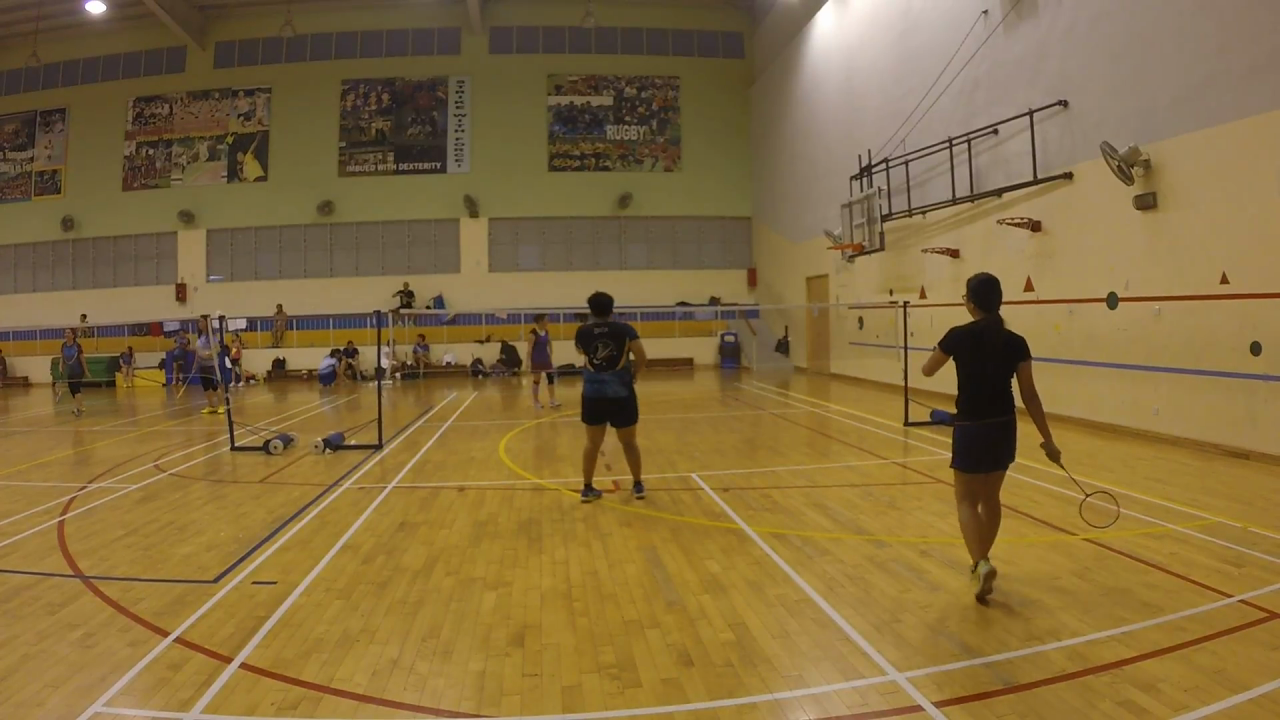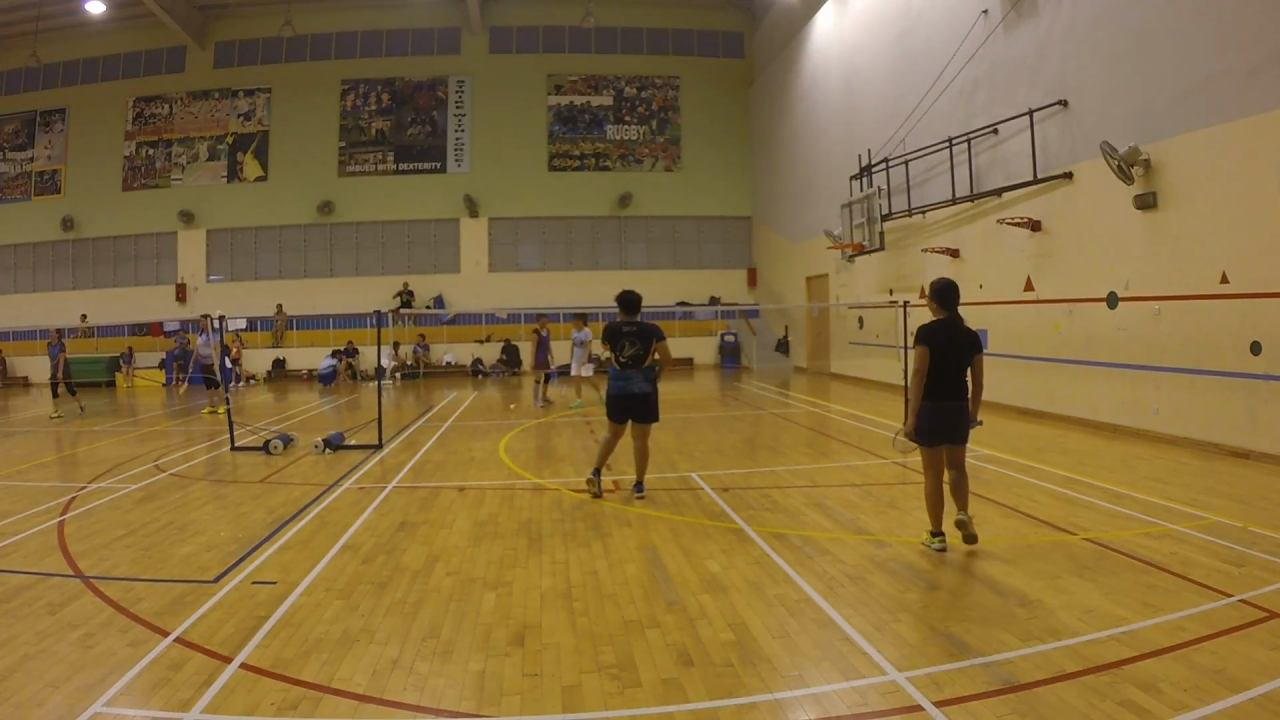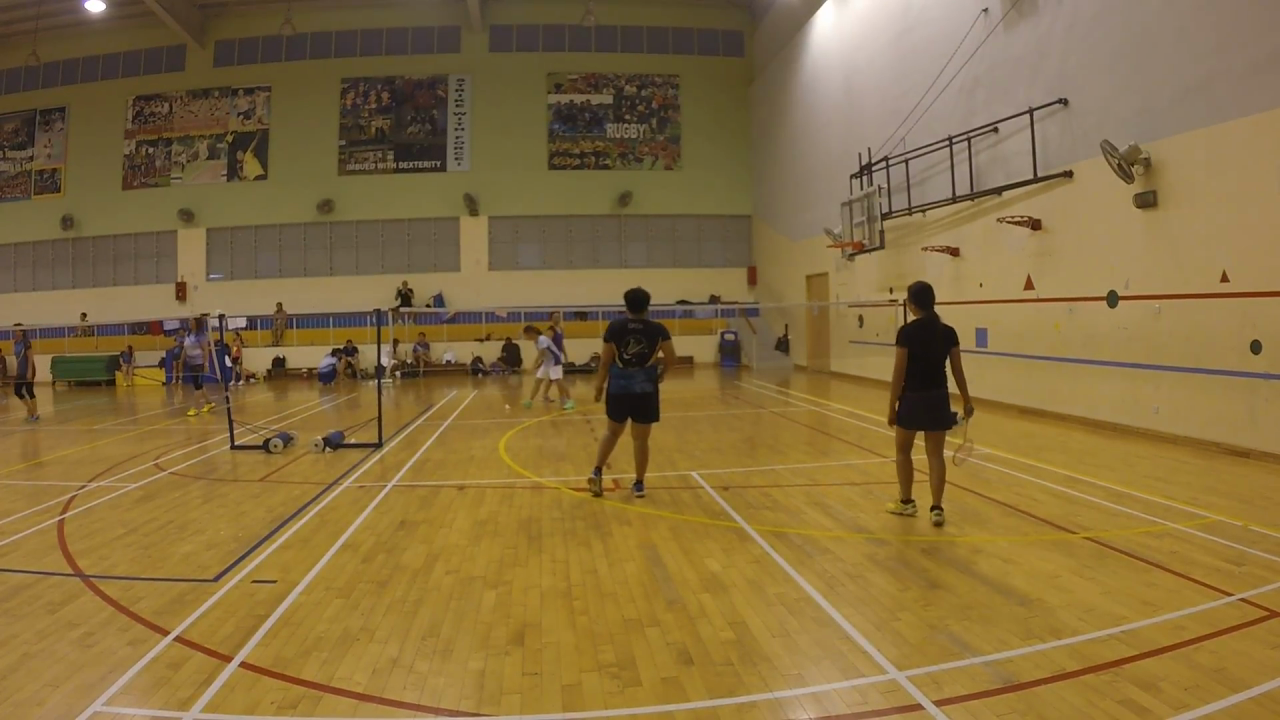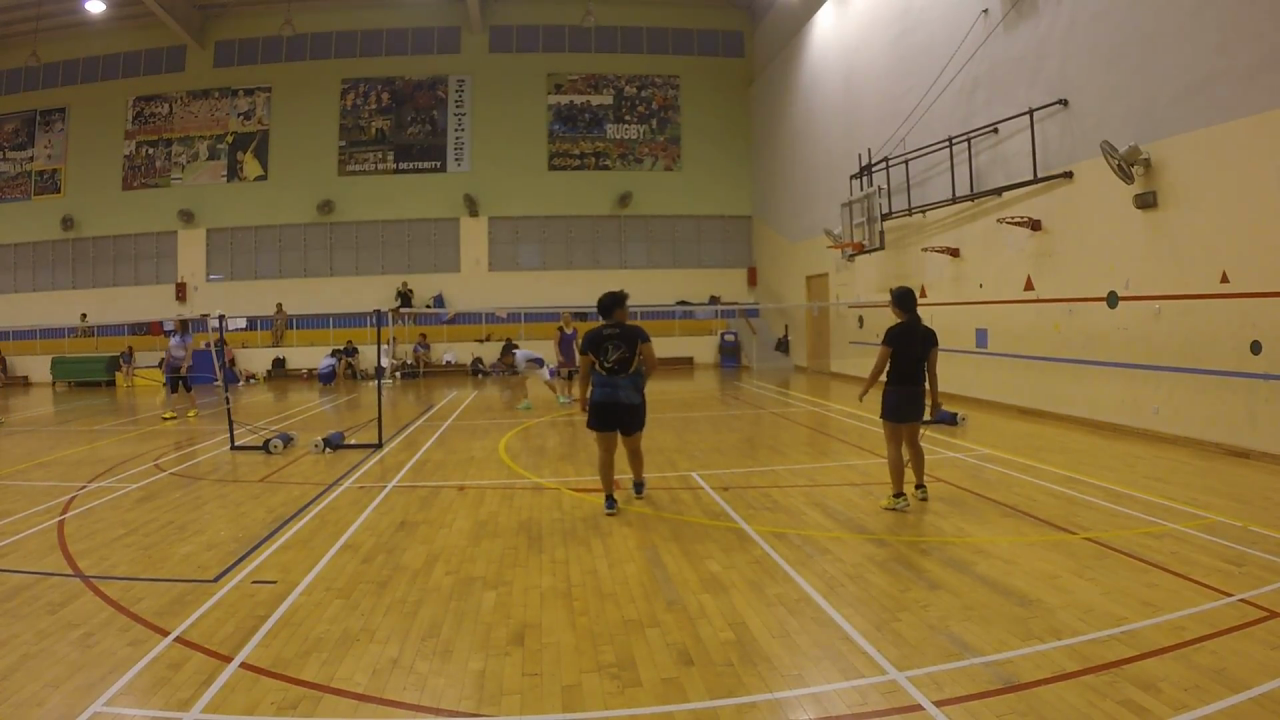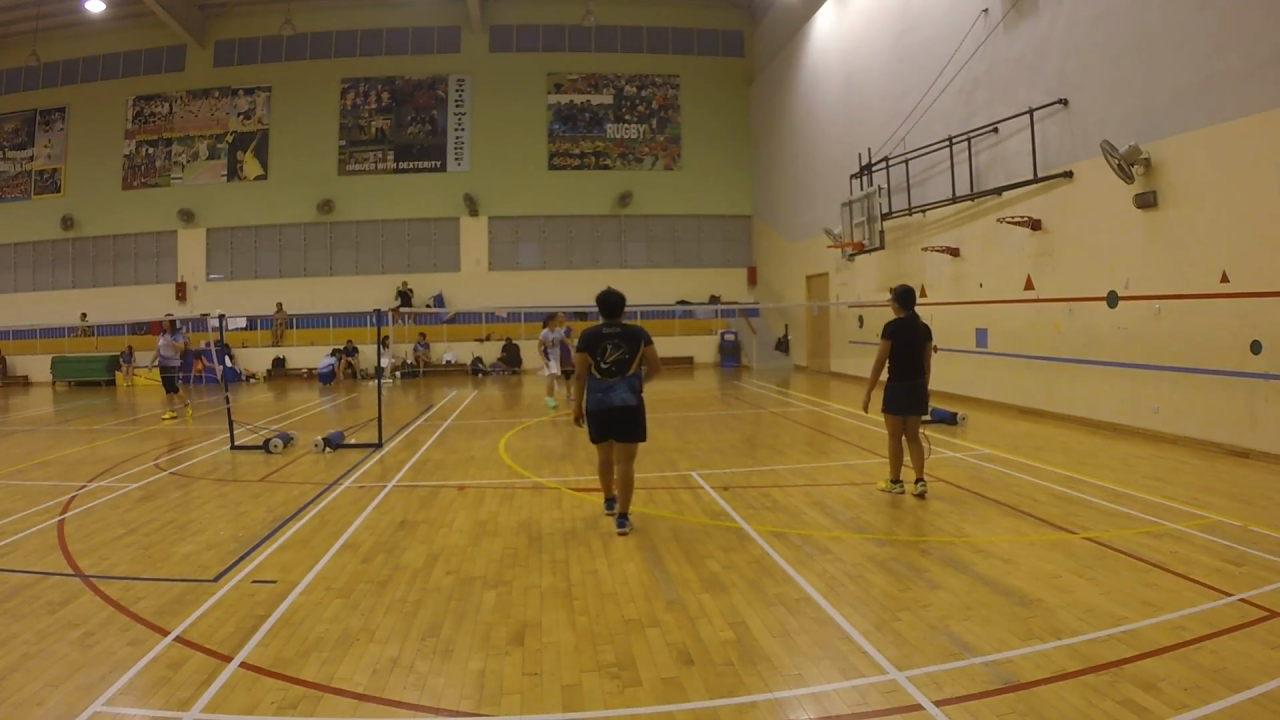
dt=0.7s
person 1, frame 1
left shoulder: (958, 336)
right shoulder: (1016, 342)
left elbow: (928, 369)
right elbow: (1029, 394)
left wrist: (929, 365)
right wrist: (1047, 438)
left hip: (970, 428)
right hip: (1003, 427)
left knee: (967, 502)
right knee: (990, 497)
left ankle: (982, 562)
right ankle: (982, 563)
person 1, frame 2
left shoulder: (926, 332)
right shoulder: (971, 336)
left elbow: (919, 374)
right elbow: (978, 381)
left wrist: (911, 415)
right wrist: (974, 413)
left hip: (932, 409)
right hip: (958, 410)
left knee: (933, 474)
right knee: (957, 467)
left ankle: (937, 535)
right ankle: (963, 515)
person 1, frame 3
left shoulder: (907, 332)
right shoulder: (948, 332)
left elbow: (899, 372)
right elbow: (957, 370)
left wrist: (891, 405)
right wrist: (966, 400)
left hip: (912, 399)
right hip: (938, 398)
left knee: (903, 451)
right knee: (935, 454)
left ankle: (906, 502)
right ankle: (937, 509)
person 1, frame 4
left shoulder: (894, 333)
right shoulder: (929, 334)
left elbow: (879, 367)
right elbow: (932, 370)
left wrist: (865, 390)
right wrist: (934, 398)
left hip: (896, 393)
right hip: (917, 393)
left knee: (894, 446)
right knee: (913, 442)
left ankle: (898, 496)
right ankle: (921, 488)
person 1, frame 5
left shoulder: (892, 328)
right shoulder: (924, 329)
left elbow: (880, 363)
right elbow: (927, 364)
left wrist: (868, 393)
right wrist: (924, 388)
left hip: (897, 388)
right hip: (918, 387)
left knee: (895, 437)
right knee: (914, 436)
left ankle: (895, 482)
right ankle: (920, 481)
person 2, frame 1
left shoulder: (583, 332)
right shoulder: (624, 330)
right elbow: (642, 358)
right wrist: (635, 373)
left hip: (593, 394)
right hip: (621, 393)
left knee: (592, 442)
right knee: (629, 442)
left ankle: (587, 488)
right ankle: (638, 485)
person 2, frame 2
left shoulder: (611, 329)
right shoulder: (652, 330)
right elbow: (667, 358)
right wrist: (658, 372)
left hip: (617, 390)
right hip: (644, 391)
left knee: (613, 434)
right knee: (640, 439)
left ankle: (595, 473)
right ankle: (639, 485)
person 2, frame 3
left shoulder: (614, 327)
right shoulder: (658, 329)
left elbow: (605, 361)
right elbow: (671, 359)
left wrist: (599, 385)
right wrist: (661, 373)
left hip: (618, 389)
right hip: (645, 390)
left knee: (612, 432)
right knee: (640, 439)
left ankle: (596, 472)
right ankle: (639, 484)
person 2, frame 4
left shoulder: (590, 337)
right shoulder: (636, 333)
left elbow: (584, 373)
right elbow: (652, 363)
left wrist: (583, 396)
right wrist: (643, 380)
left hip: (602, 400)
right hip: (632, 399)
left knee: (606, 451)
right knee: (633, 446)
left ankle: (609, 500)
right ankle: (638, 485)
person 2, frame 5
left shoulder: (587, 336)
right shoulder: (639, 334)
left elbow: (580, 375)
right elbow: (655, 368)
left wrist: (577, 405)
right wrist: (641, 380)
left hip: (597, 405)
right hip: (629, 405)
left knee: (604, 457)
right knee: (625, 462)
left ankle: (609, 501)
right ankle: (622, 517)
